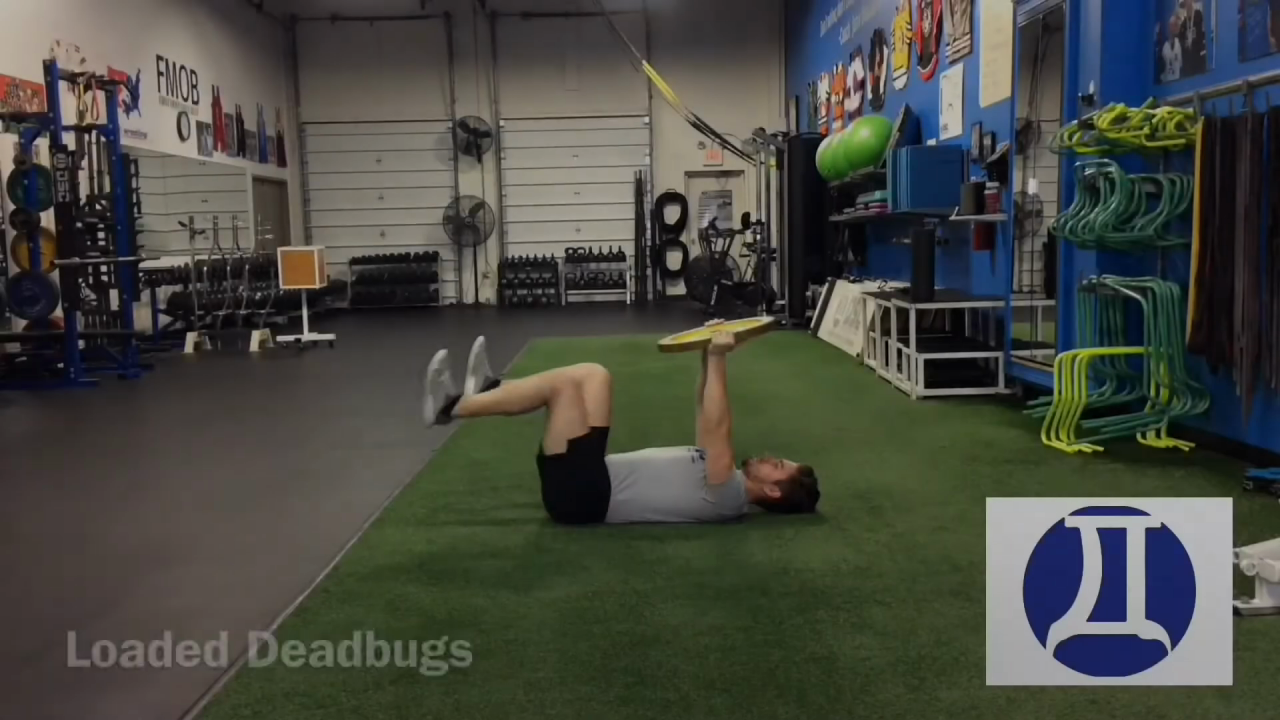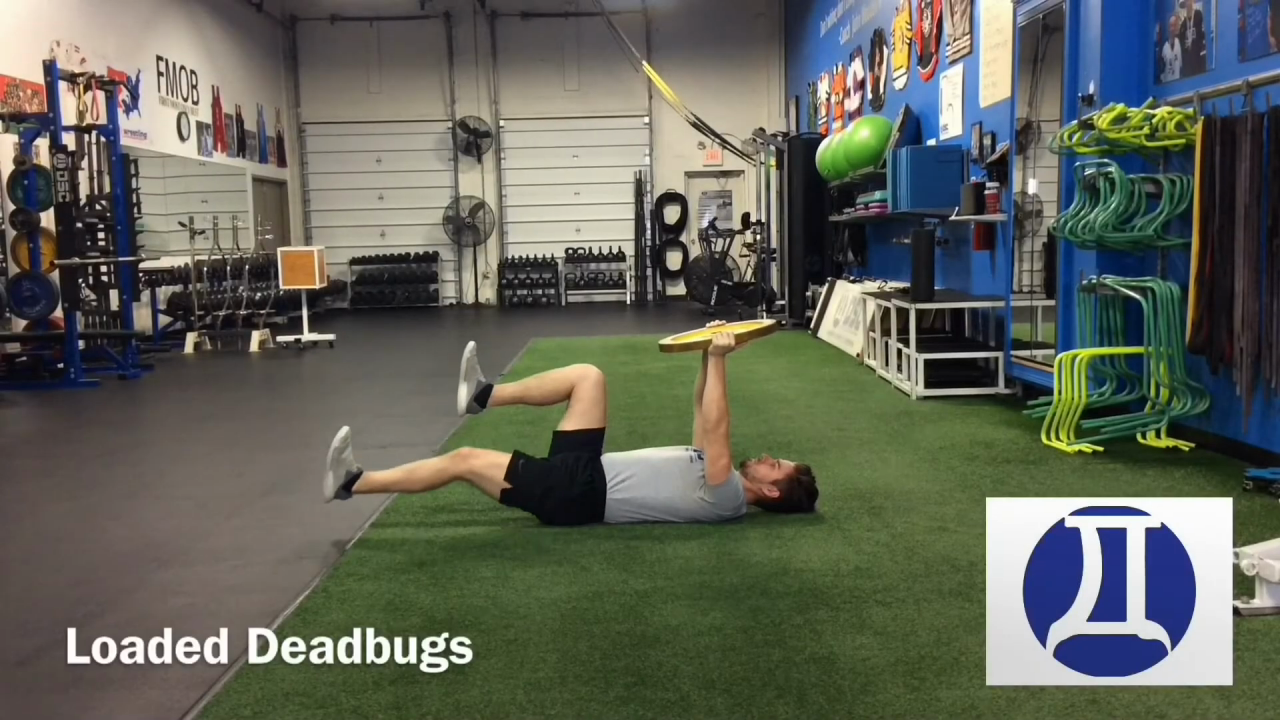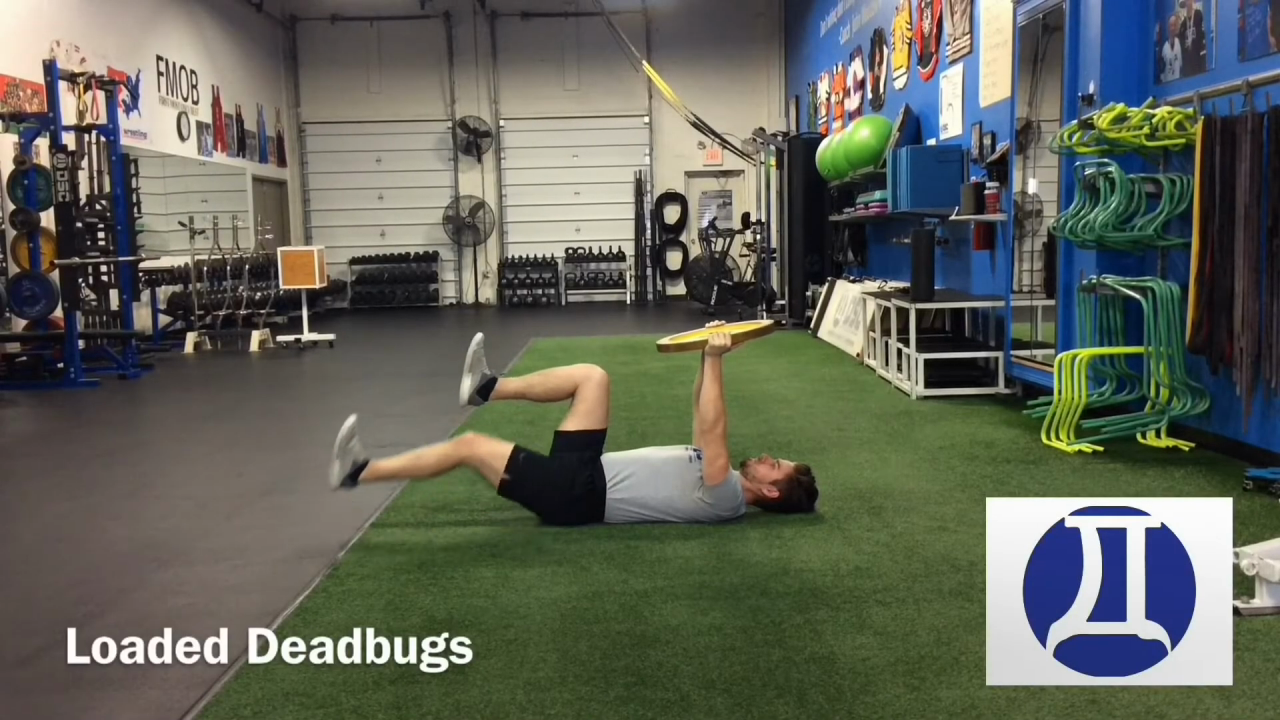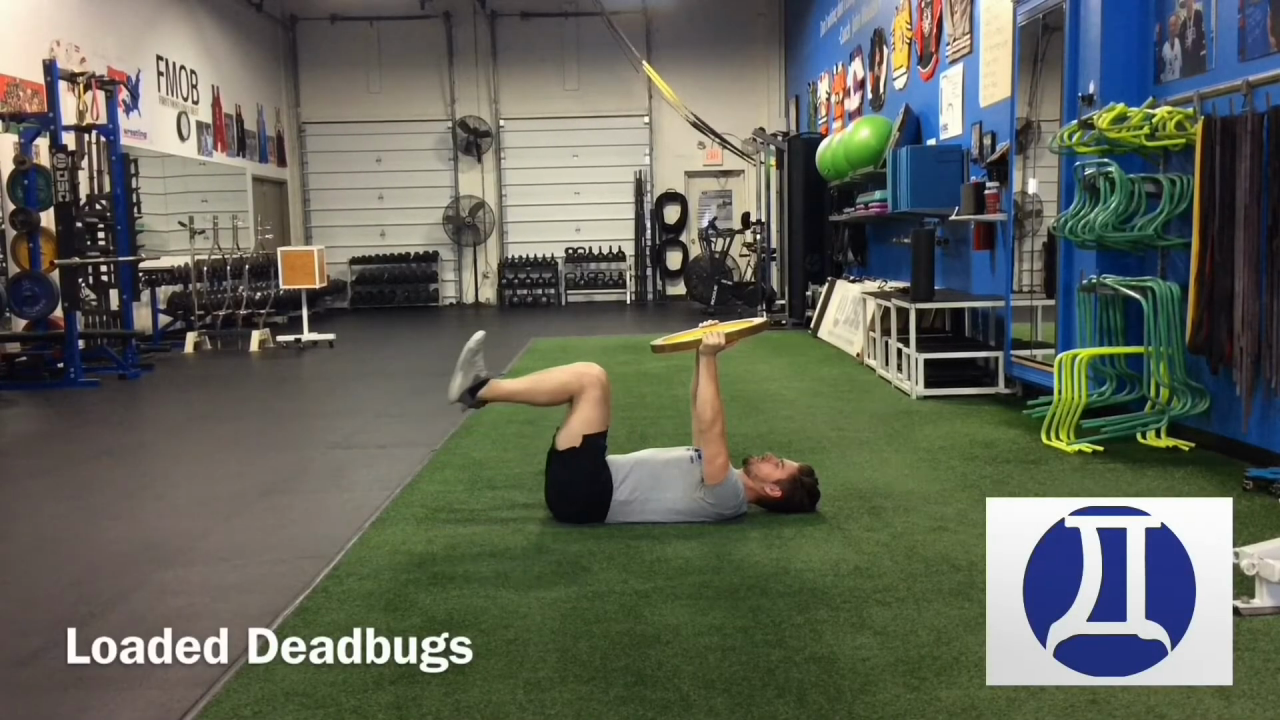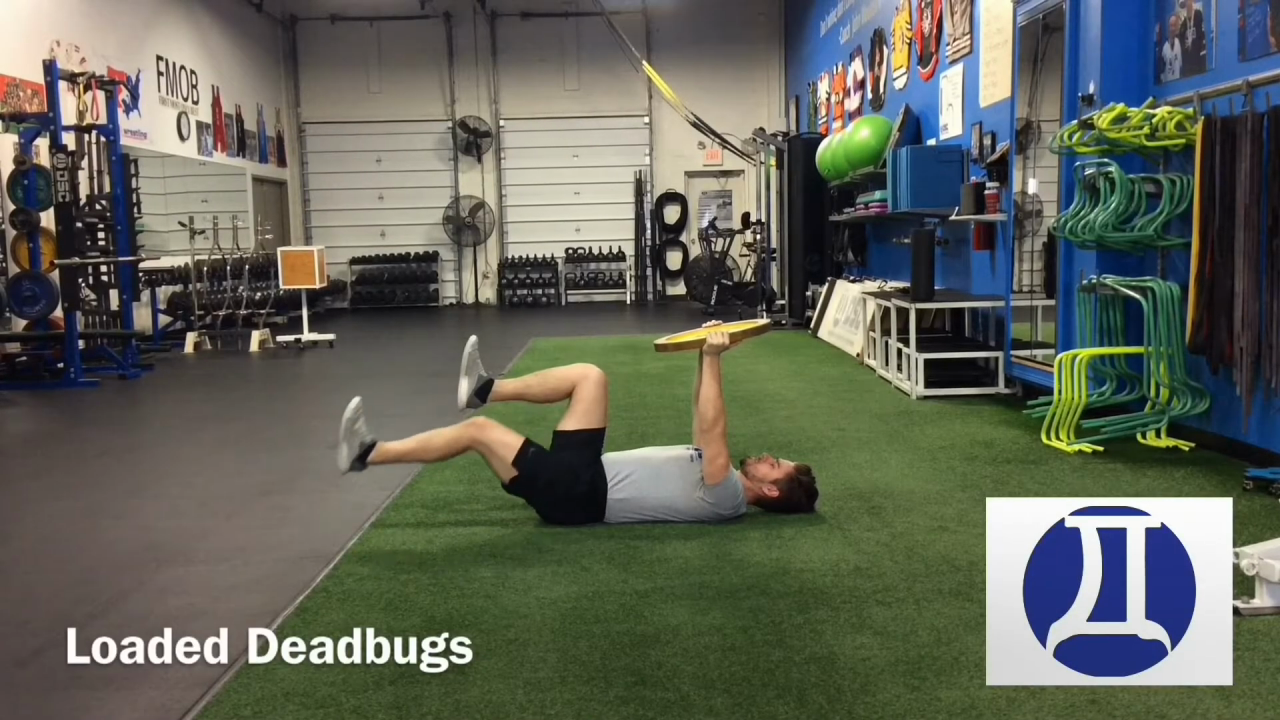
dt=1s
person 1, frame 1
left shoulder: (727, 497)
right shoulder: (724, 482)
left elbow: (716, 430)
right elbow: (707, 417)
left wrist: (716, 359)
right wrist: (708, 360)
left hip: (583, 495)
right hip: (596, 478)
left knee: (564, 383)
right knee: (593, 376)
left ankle: (452, 406)
right ankle: (489, 391)
person 1, frame 2
left shoulder: (726, 496)
right shoulder: (723, 478)
left elbow: (715, 430)
right elbow: (703, 414)
left wrist: (718, 360)
right wrist: (708, 360)
left hip: (579, 495)
right hip: (586, 471)
left knee: (465, 460)
right knee: (588, 376)
left ankle: (354, 482)
right ankle: (486, 394)
person 1, frame 3
left shoulder: (725, 496)
right shoulder: (725, 478)
left elbow: (712, 430)
right elbow: (703, 416)
left wrist: (714, 360)
right wrist: (709, 359)
left hip: (579, 494)
right hip: (586, 471)
left knee: (471, 446)
right knee: (592, 376)
left ankle: (362, 472)
right ankle: (489, 388)
person 1, frame 4
left shoulder: (726, 496)
right shoulder: (728, 480)
left elbow: (709, 430)
right elbow: (706, 428)
left wrist: (708, 359)
right wrist: (704, 357)
left hip: (582, 495)
right hip: (593, 481)
left knee: (588, 382)
right knee: (590, 374)
left ankle: (480, 388)
right ankle: (488, 389)
person 1, frame 5
left shoulder: (726, 497)
right shoulder: (723, 480)
left elbow: (712, 430)
right elbow: (703, 419)
left wrist: (712, 360)
right wrist: (704, 359)
left hip: (578, 494)
right hip: (586, 472)
left knee: (479, 430)
right knee: (589, 375)
left ankle: (368, 453)
right ankle: (486, 388)
